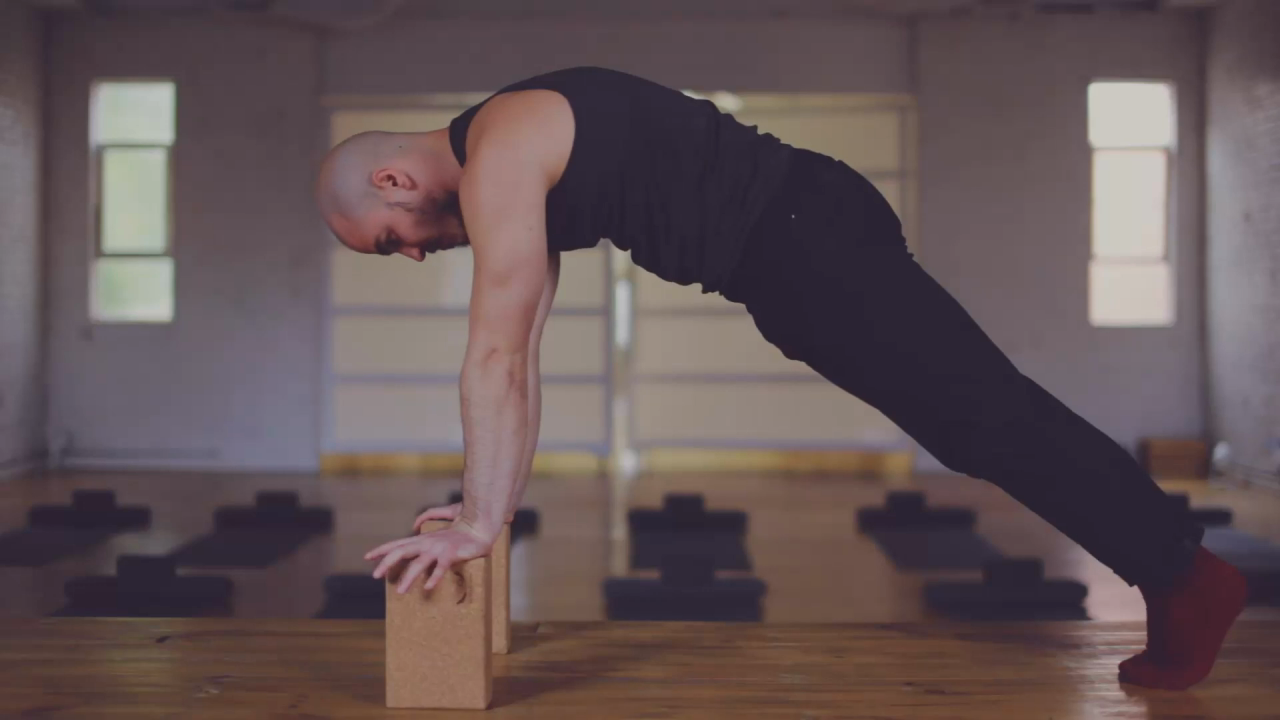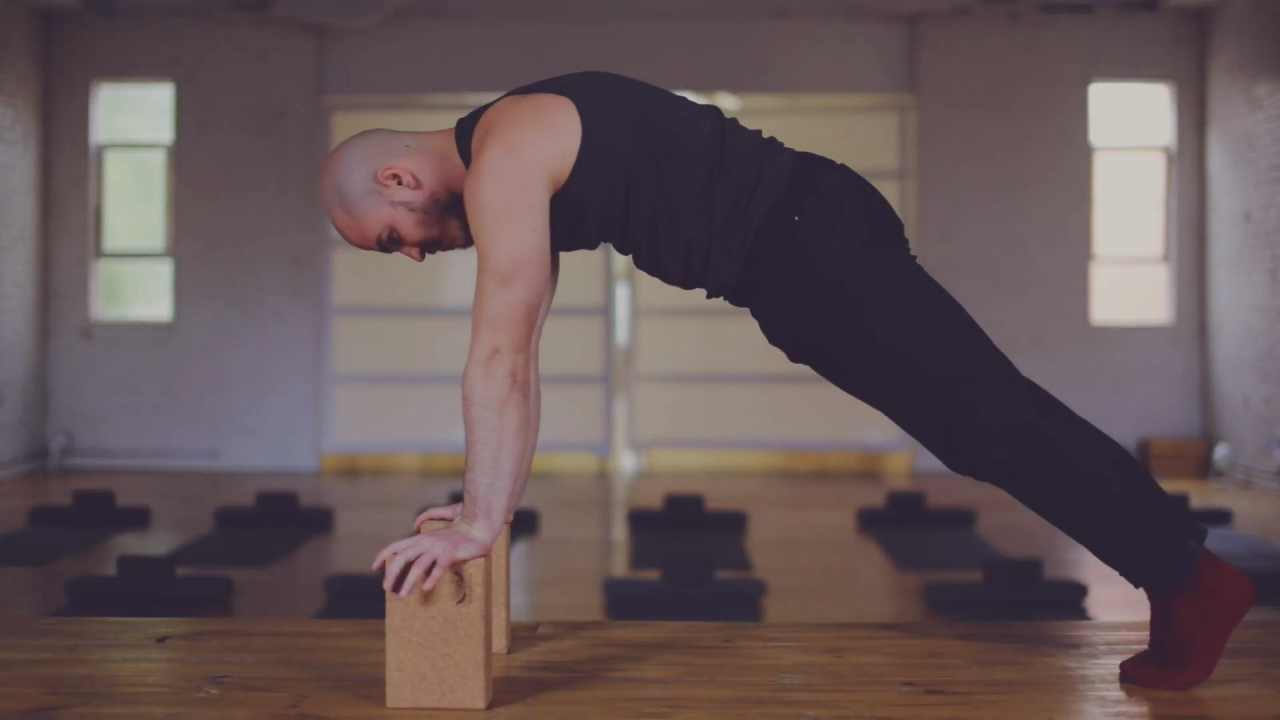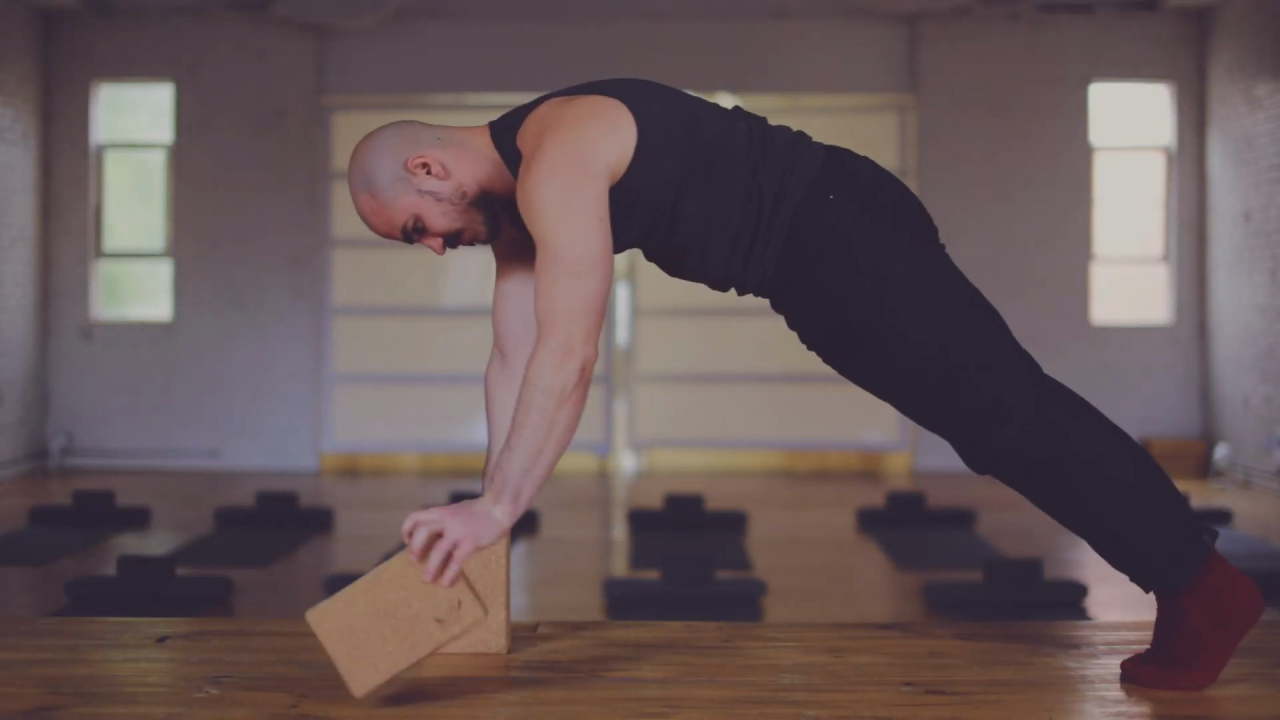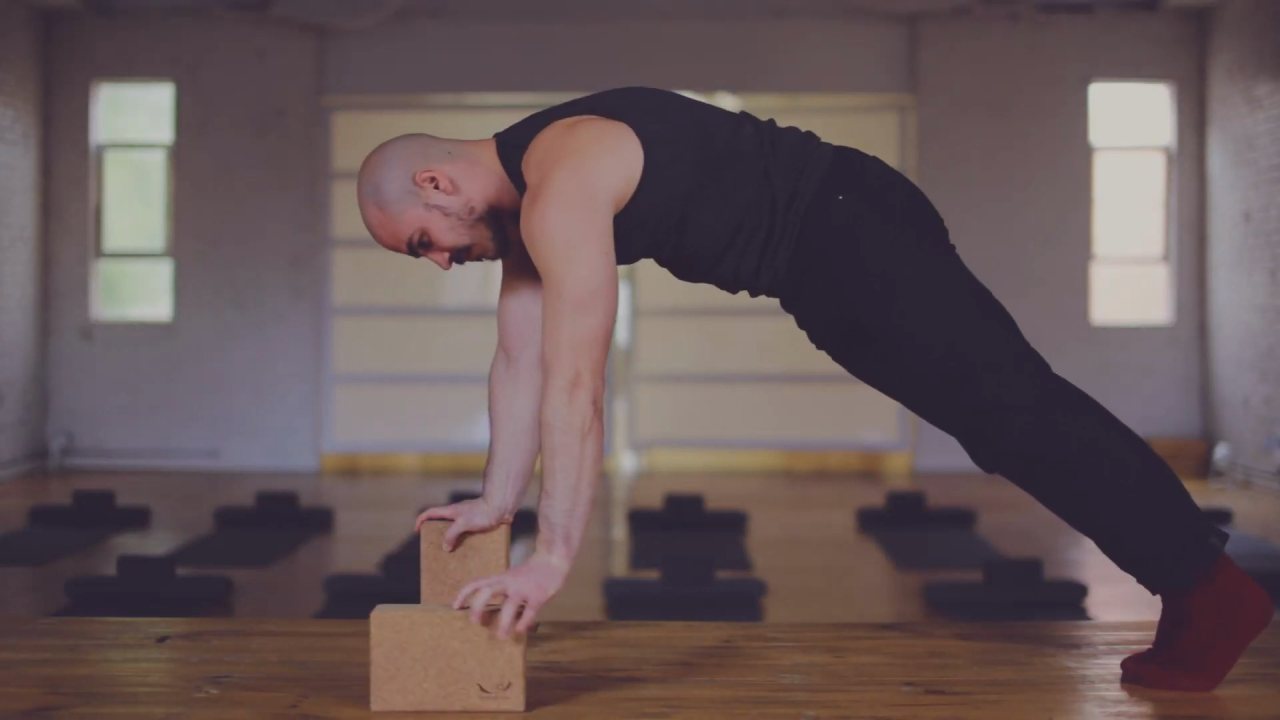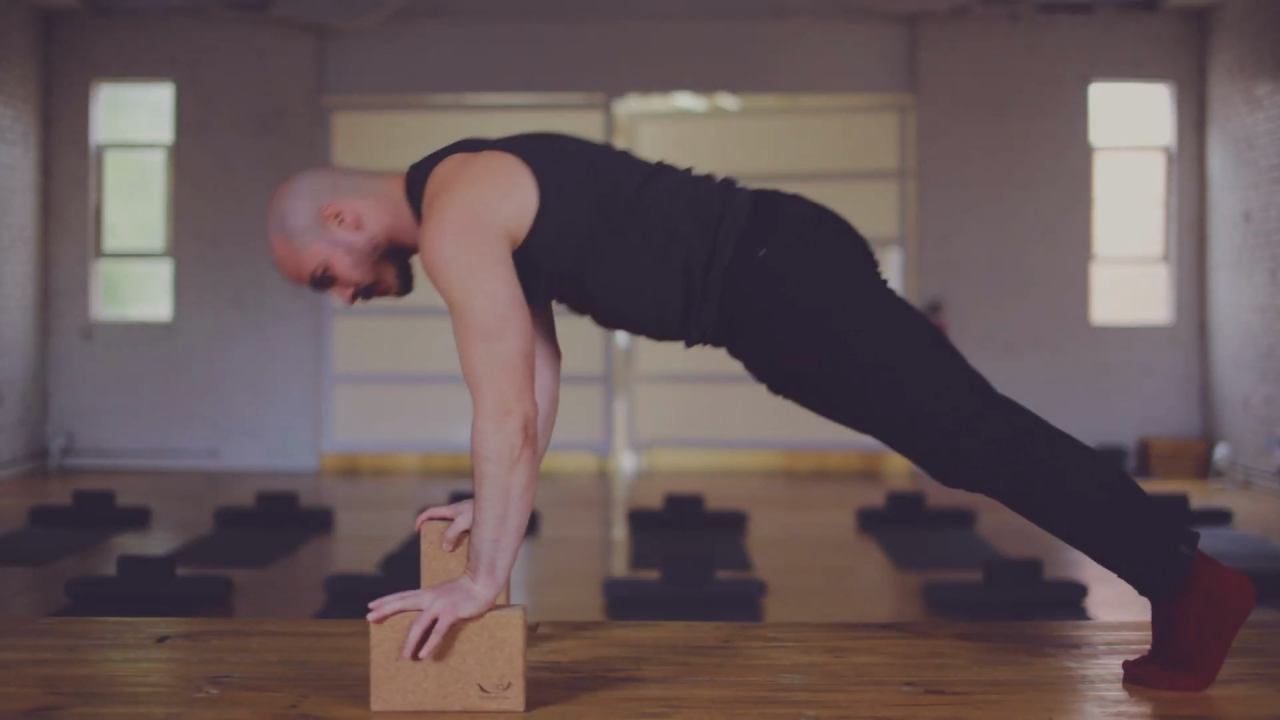
dt=0.5s
person 1, frame 1
left shoulder: (498, 158)
right shoulder: (512, 173)
left elbow: (495, 355)
right elbow: (517, 352)
left wrist: (479, 523)
right wrist: (490, 504)
left hip: (807, 237)
right hip: (794, 247)
left knee: (992, 417)
right knee: (981, 419)
left ankle: (1188, 579)
right ankle: (1172, 580)
person 1, frame 2
left shoulder: (503, 161)
right shoulder: (507, 175)
left elbow: (497, 357)
right elbow: (517, 355)
left wrist: (479, 524)
right wrist: (489, 503)
left hip: (808, 240)
right hip: (792, 248)
left knee: (990, 419)
right knee: (981, 421)
left ankle: (1190, 578)
right ankle: (1177, 577)
person 1, frame 3
left shoulder: (556, 159)
right shoulder: (512, 191)
left elbow: (568, 352)
right elbow: (516, 352)
left wrist: (499, 508)
right wrist: (494, 495)
left hip: (841, 229)
right hip: (810, 263)
left knee: (1011, 413)
right knee: (995, 422)
left ankle: (1204, 584)
right ankle: (1187, 588)
person 1, frame 4
left shoulder: (560, 188)
right shoulder: (519, 194)
left elbow: (574, 383)
right elbow: (520, 358)
left wrist: (553, 557)
right wrist: (496, 500)
left hip: (852, 229)
right hip: (824, 256)
left knee: (1021, 414)
right knee: (1008, 421)
right ankle: (1193, 588)
person 1, frame 5
left shoulder: (452, 224)
right shoulder: (458, 203)
left elbow: (510, 402)
right elbow: (527, 377)
left wrist: (484, 574)
right wrist: (496, 495)
left hip: (778, 272)
right hip: (765, 276)
left knee: (981, 437)
right knee: (967, 440)
left ankle: (1193, 590)
right ankle: (1177, 598)
